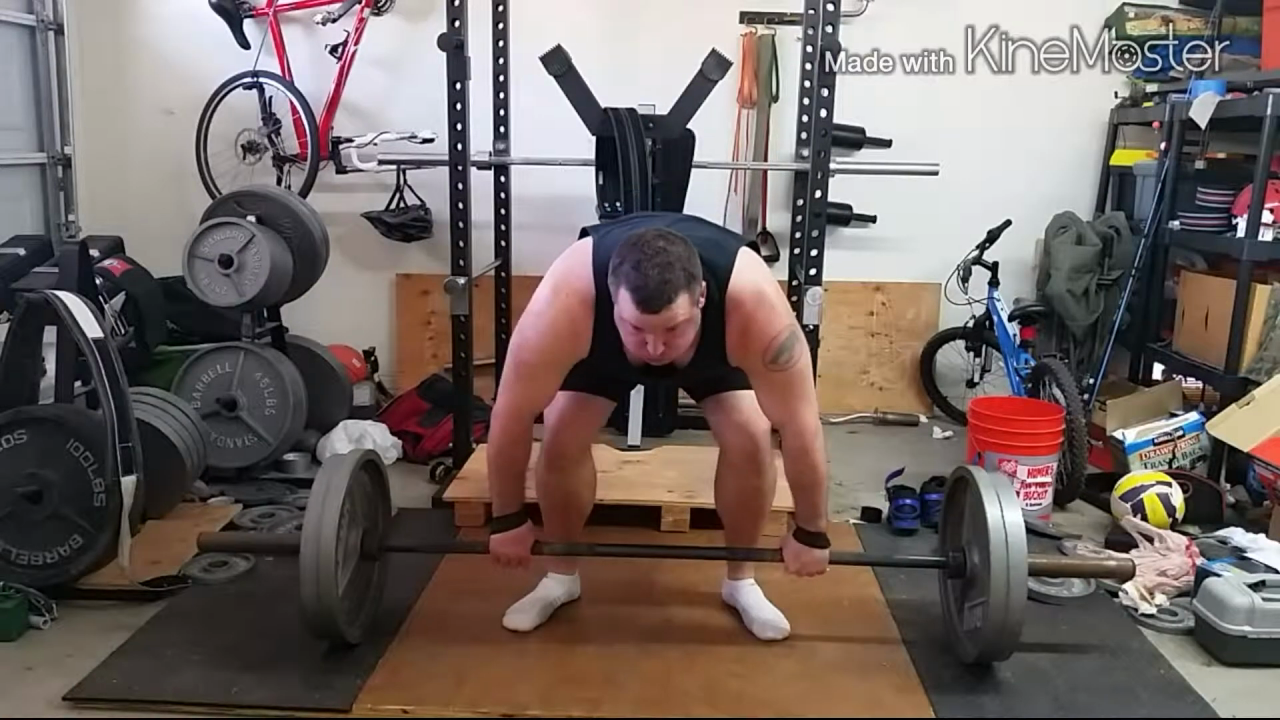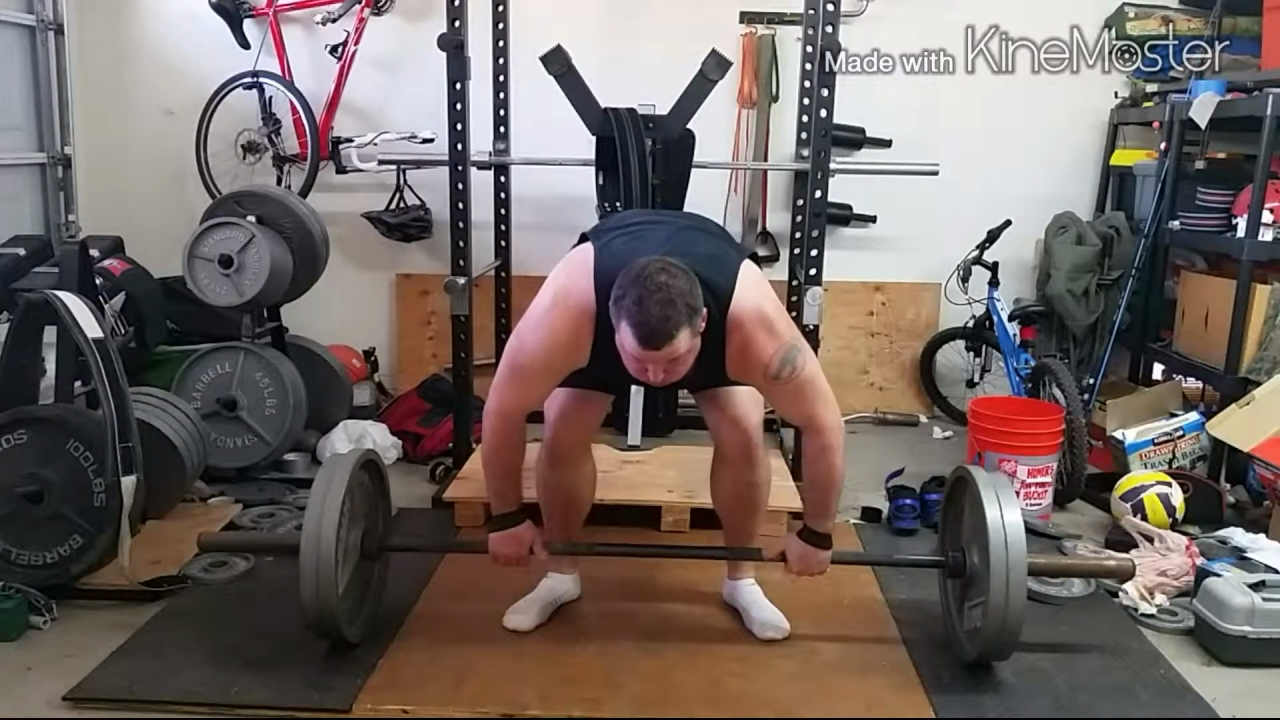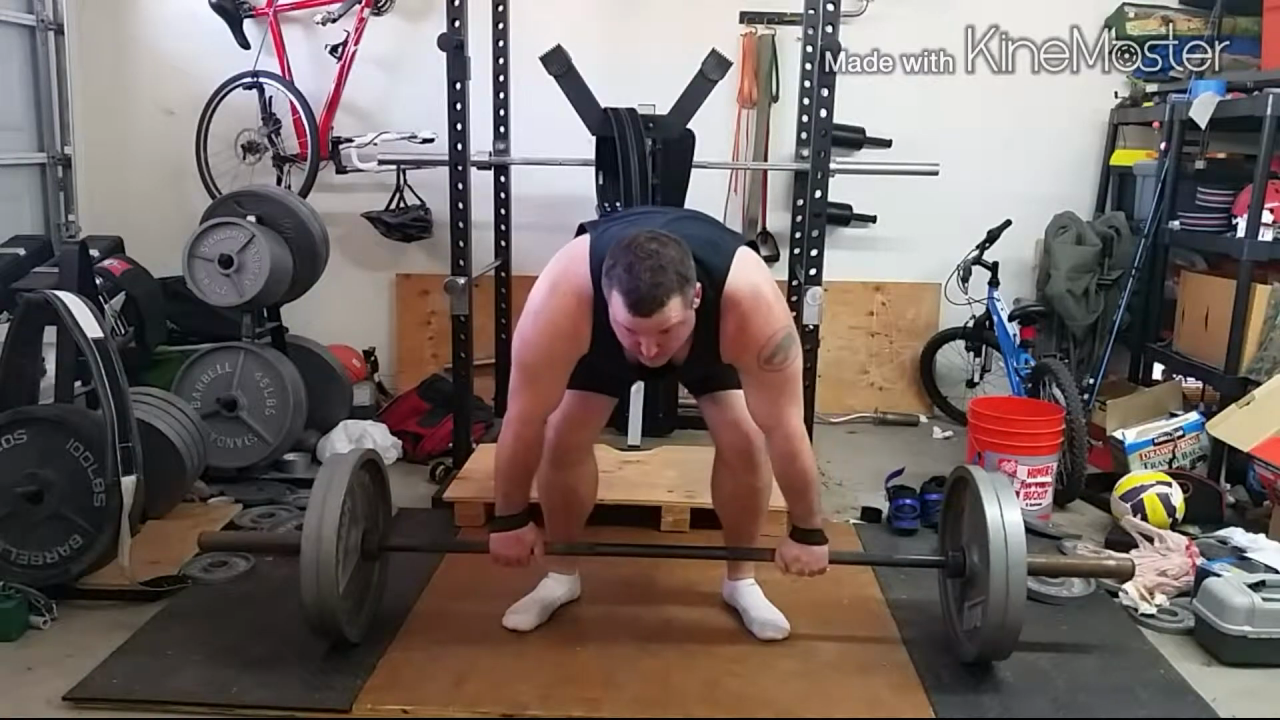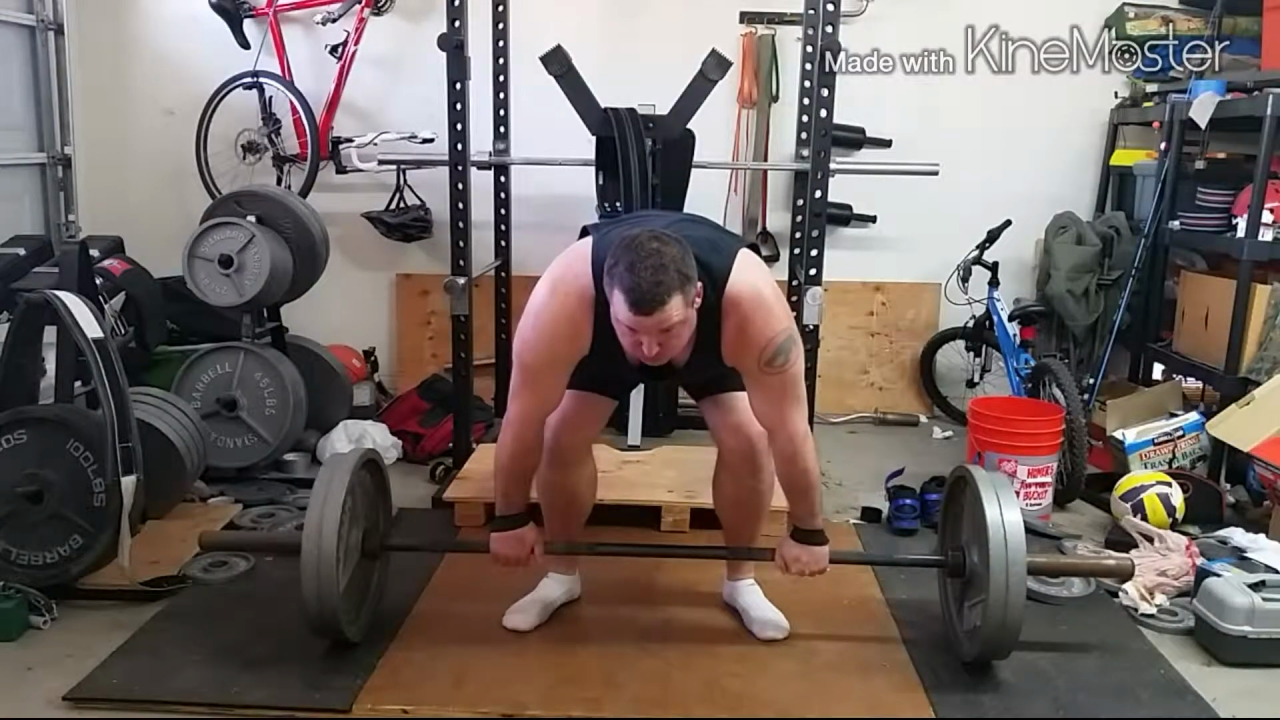
dt=0.5s
person 1, frame 1
left shoulder: (754, 306)
right shoulder: (567, 302)
left elbow: (800, 426)
right elbow: (512, 412)
left wrist: (810, 532)
right wrist: (508, 519)
left knee: (751, 440)
right knee: (561, 438)
left ankle: (740, 579)
right ankle: (561, 574)
person 1, frame 2
left shoulder: (753, 327)
right shoulder: (564, 316)
left elbow: (823, 424)
right elbow: (503, 411)
left wrist: (815, 533)
right wrist: (506, 518)
left knee: (743, 434)
right knee: (562, 434)
left ankle: (740, 578)
right ankle: (561, 573)
person 1, frame 3
left shoulder: (750, 303)
right shoulder: (562, 300)
left elbow: (783, 428)
right elbow: (526, 417)
left wrist: (806, 531)
right wrist: (510, 519)
left knee: (744, 438)
right knee: (564, 436)
left ankle: (740, 578)
right ankle: (561, 574)
person 1, frame 4
left shoulder: (751, 304)
right shoulder: (564, 301)
left elbow: (788, 429)
right elbow: (525, 417)
left wrist: (807, 532)
right wrist: (510, 519)
left knee: (748, 442)
right knee: (561, 437)
left ankle: (740, 579)
right ankle: (560, 574)
